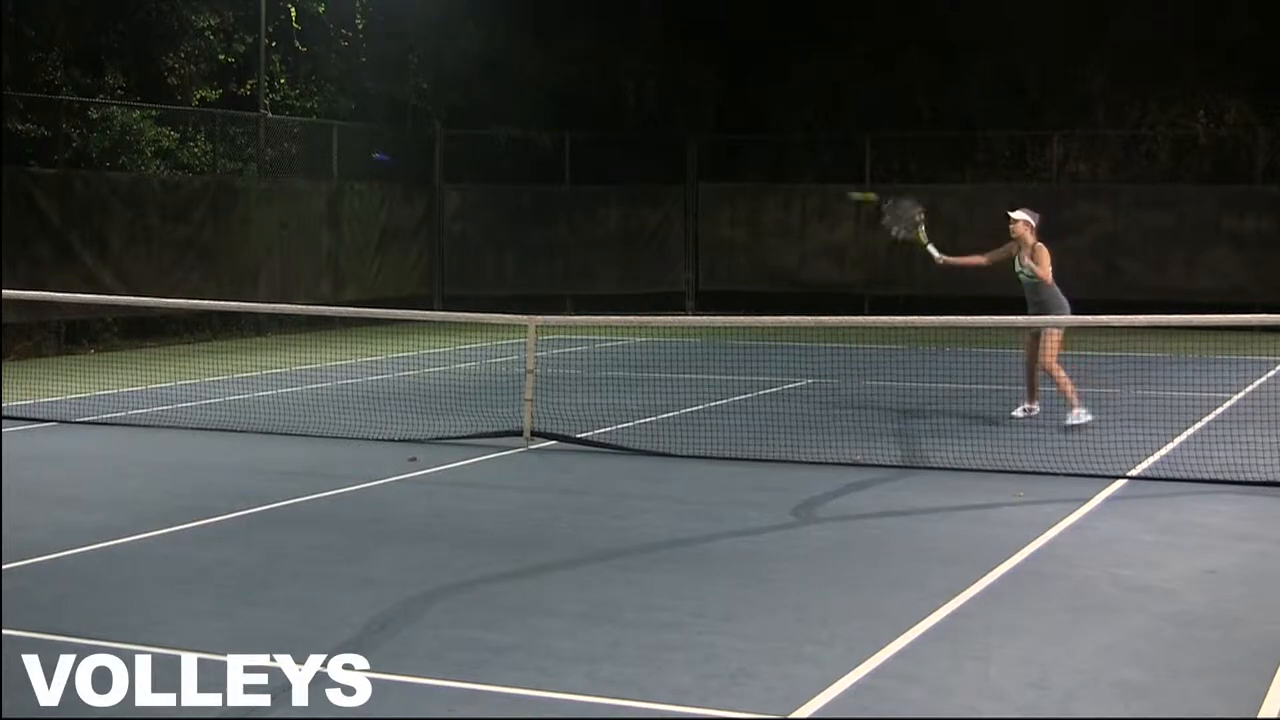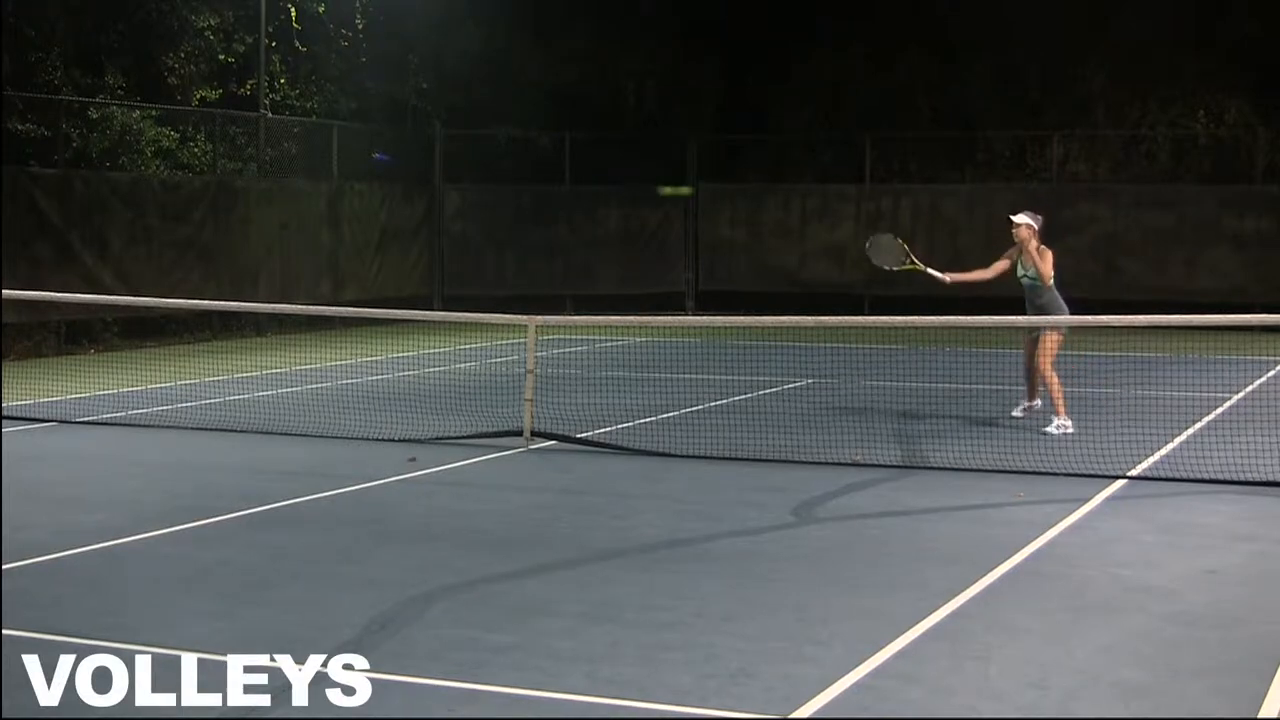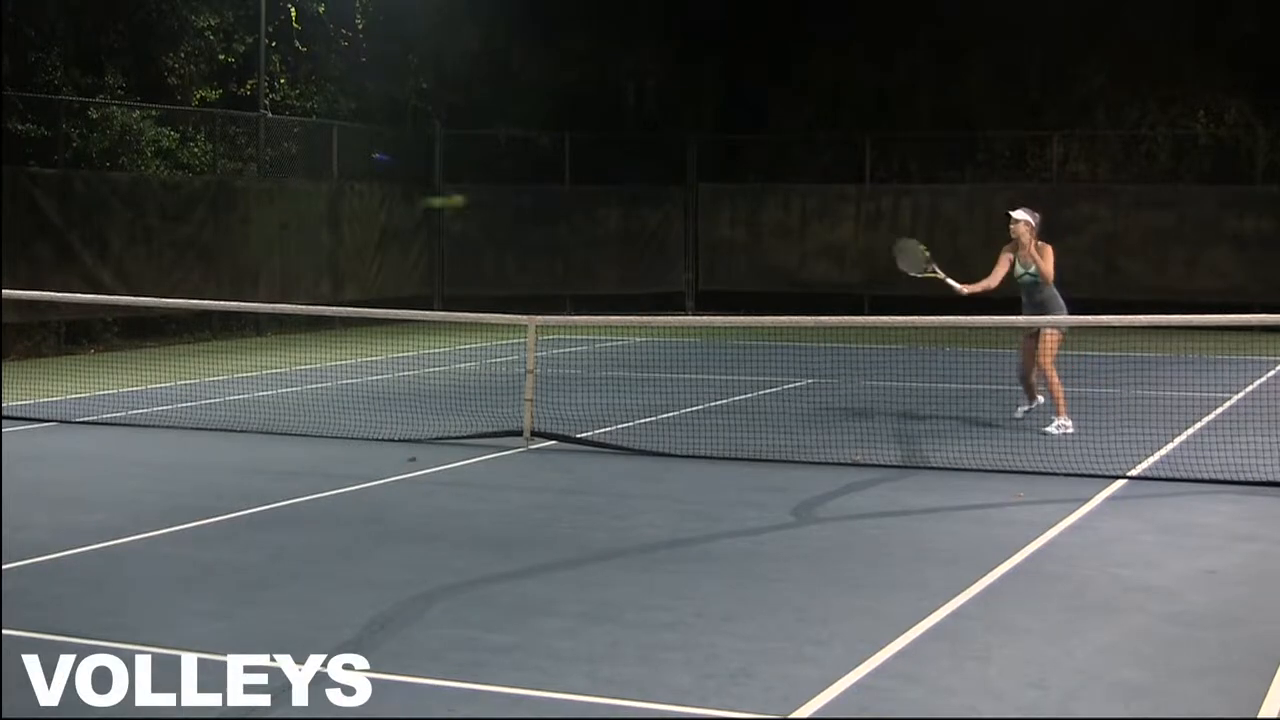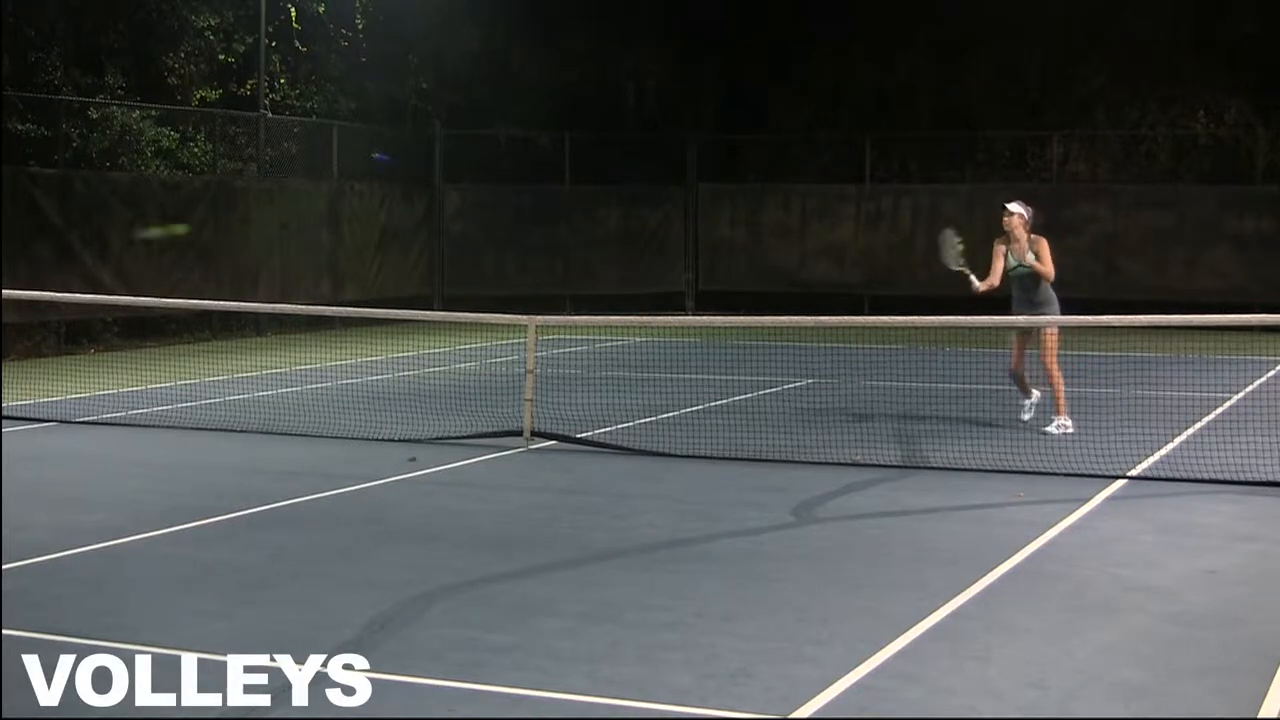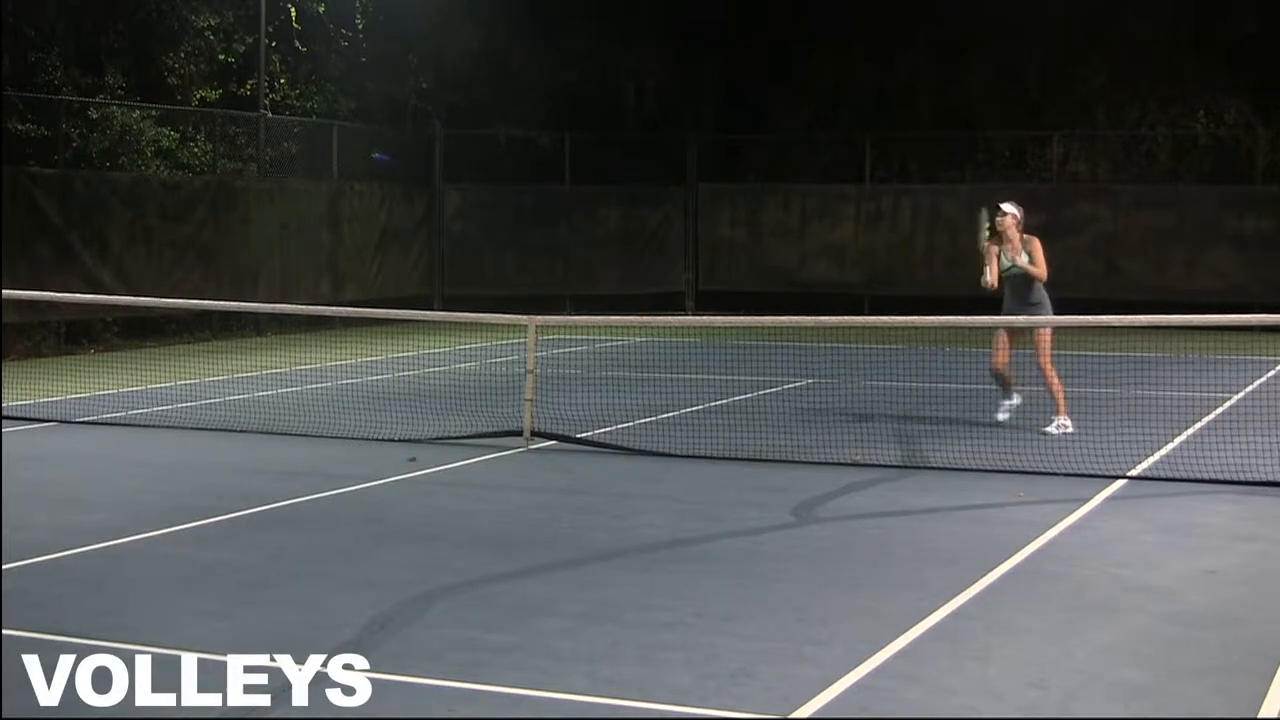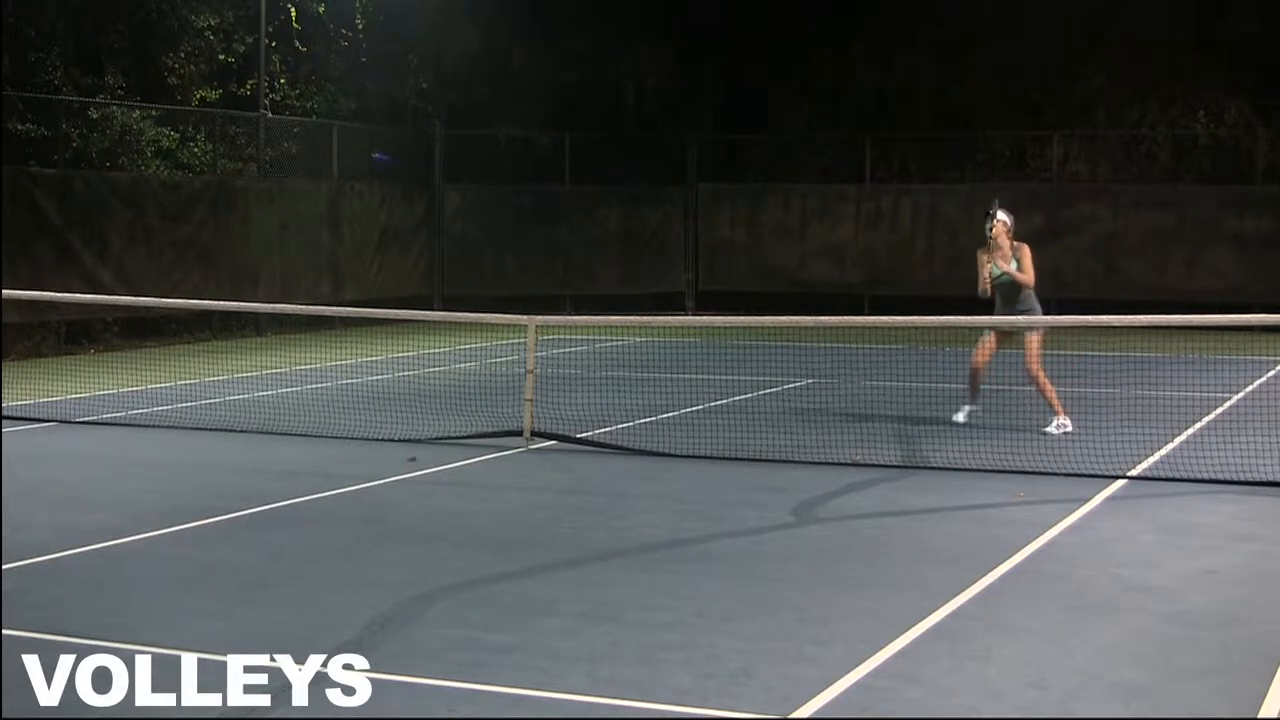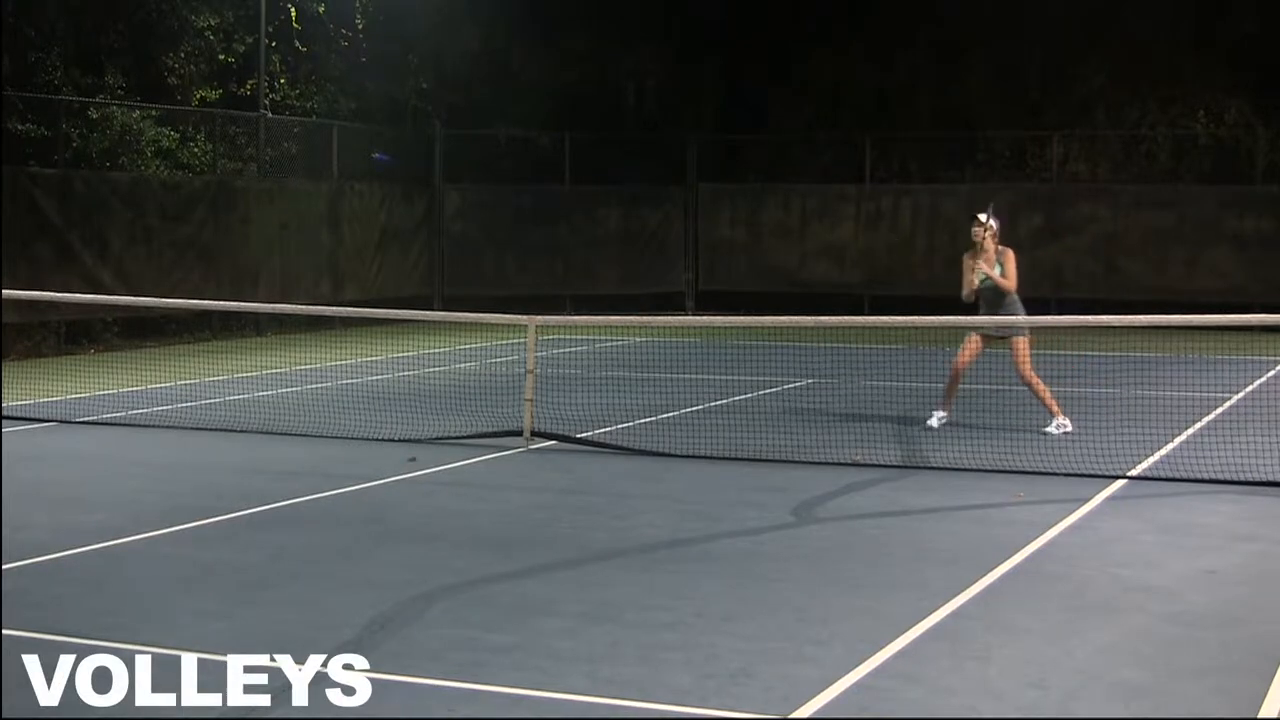
dt=0.1s
person 1, frame 1
left shoulder: (1039, 248)
right shoulder: (1014, 247)
left elbow: (1048, 280)
right elbow: (983, 260)
left wrist: (1034, 265)
right wrist: (947, 260)
left hip: (1055, 312)
right hip: (1036, 312)
left knee: (1048, 363)
right knee: (1030, 364)
left ankle: (1077, 409)
right ankle: (1031, 404)
person 1, frame 2
left shoulder: (1044, 252)
right shoulder: (1015, 252)
left elbow: (1047, 279)
right elbow: (988, 273)
left wrist: (1033, 255)
right wrist: (953, 277)
left hip: (1054, 315)
right hip: (1035, 315)
left knee: (1043, 368)
right knee: (1029, 367)
left ankle: (1062, 420)
right ankle: (1032, 401)
person 1, frame 3
left shoulder: (1044, 249)
right shoulder: (1009, 251)
left elbow: (1049, 279)
right elbow: (993, 280)
left wrist: (1033, 255)
right wrist: (968, 288)
left hip: (1053, 311)
right hip: (1029, 313)
left knee: (1045, 365)
right knee: (1024, 371)
left ankle: (1063, 420)
right ankle: (1033, 397)
person 1, frame 4
left shoulder: (1038, 242)
right shoulder: (1001, 244)
left elbow: (1050, 276)
right elbow: (995, 277)
left wrist: (1030, 261)
right wrist: (984, 285)
left hip: (1044, 307)
right hip: (1021, 309)
left knee: (1050, 364)
right knee: (1015, 369)
left ankle: (1063, 419)
right ankle: (1029, 396)
person 1, frame 5
left shoulder: (1032, 242)
right shoulder: (993, 245)
left elbow: (1043, 276)
right elbow: (993, 282)
left wrist: (1021, 263)
right wrist: (988, 281)
left hip: (1037, 307)
right hip: (1011, 308)
left knee: (1044, 365)
right knee: (997, 366)
left ankle: (1062, 418)
right ankle: (1010, 397)
person 1, frame 6
left shoulder: (1021, 249)
right shoulder: (984, 253)
left elbow: (1029, 282)
right elbow: (984, 292)
left wrist: (1008, 269)
right wrist: (984, 284)
left hip: (1028, 312)
right hip: (1003, 313)
left knee: (1033, 368)
right knee: (976, 363)
left ankle: (1062, 419)
right ankle: (971, 404)
person 1, frame 7
left shoulder: (1005, 254)
right shoulder: (969, 257)
left elbow: (1011, 287)
right elbow: (968, 296)
left wrist: (991, 274)
right wrist: (972, 288)
left hip: (1012, 316)
right hip: (985, 317)
left knee: (1025, 373)
right knee: (957, 365)
left ankle: (1060, 419)
right ankle: (943, 412)
